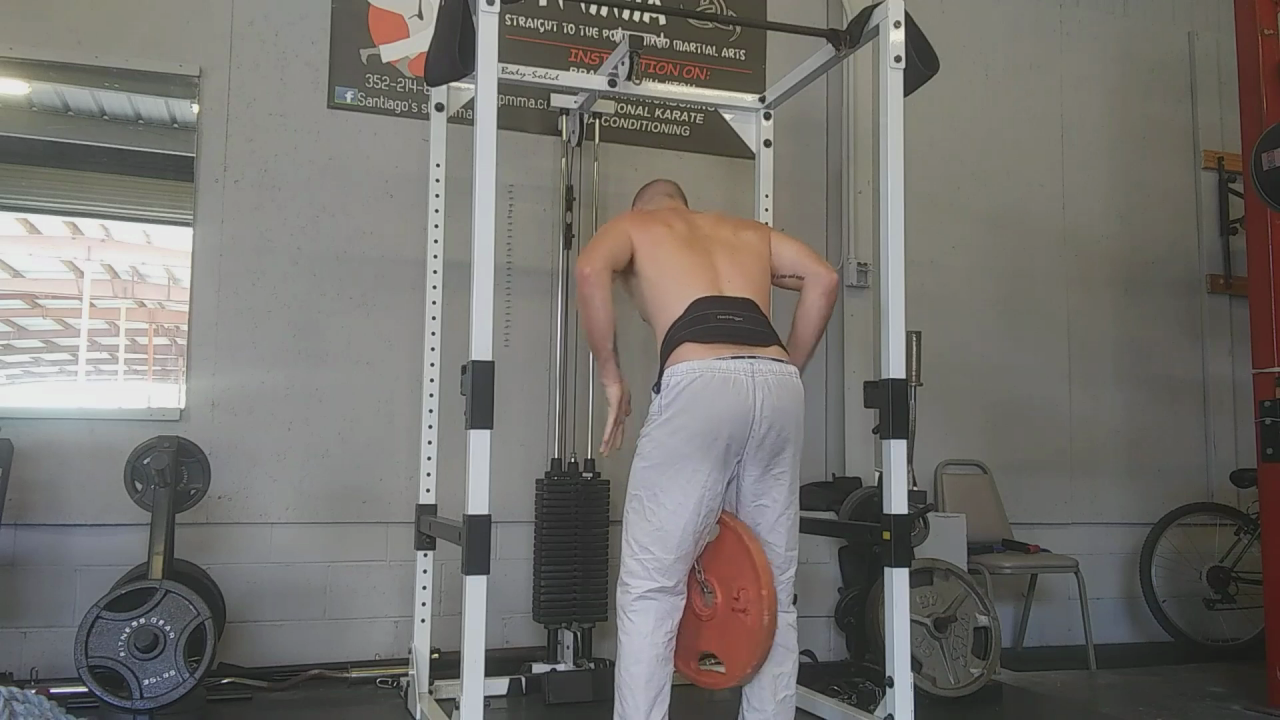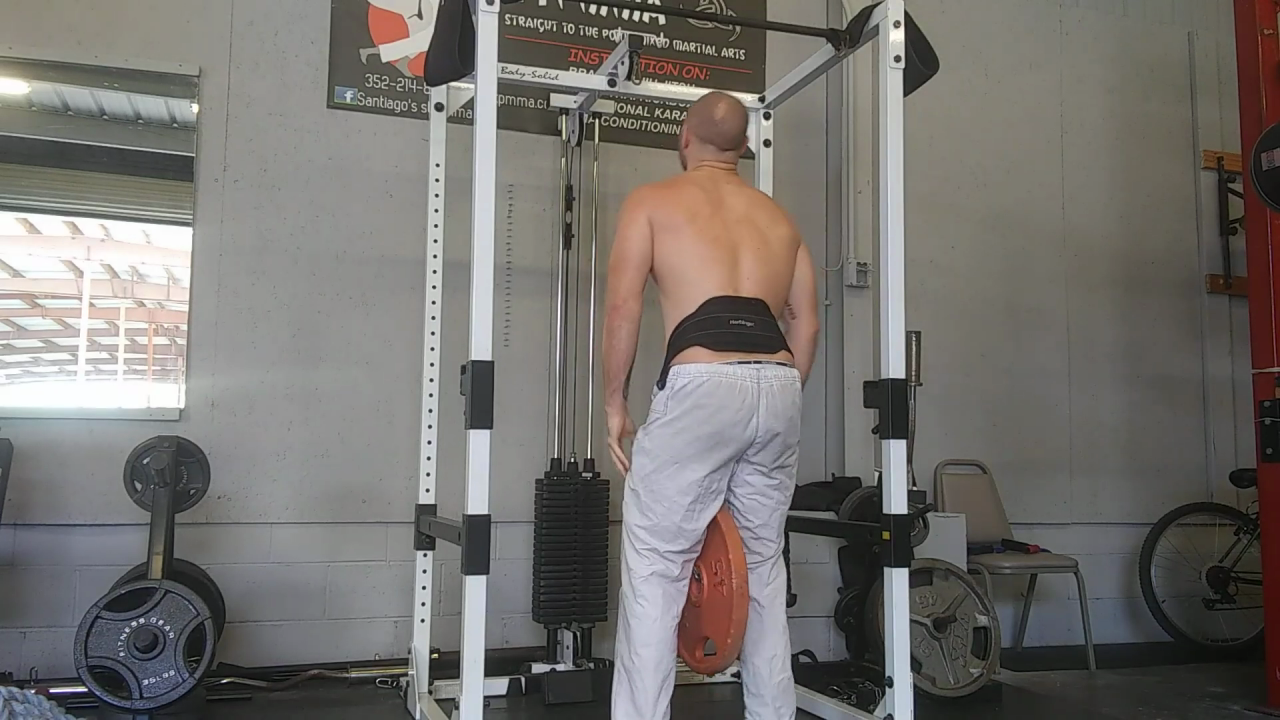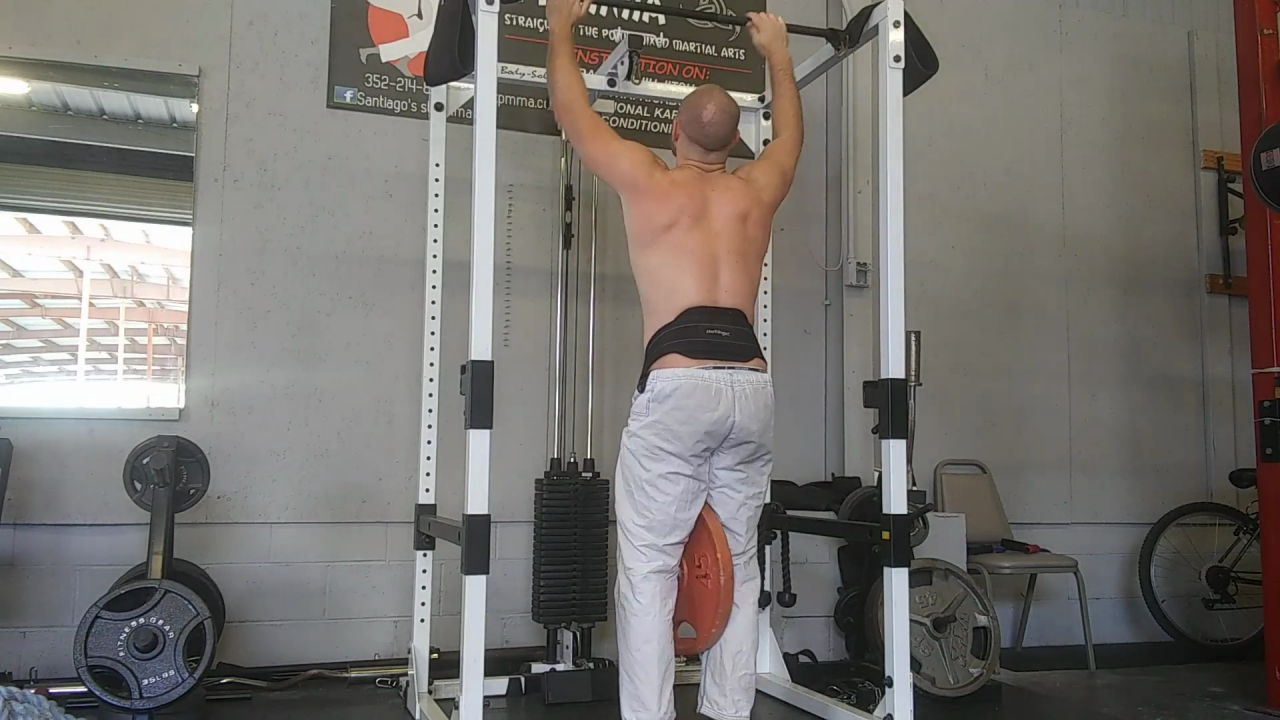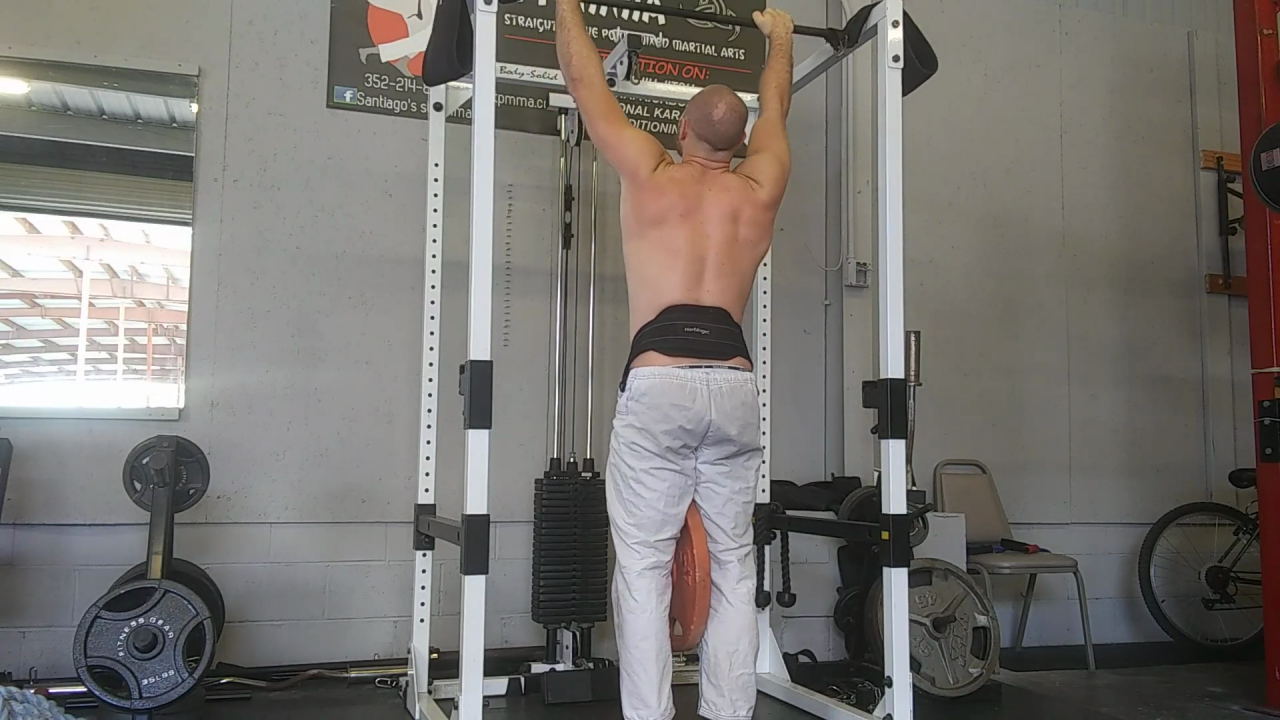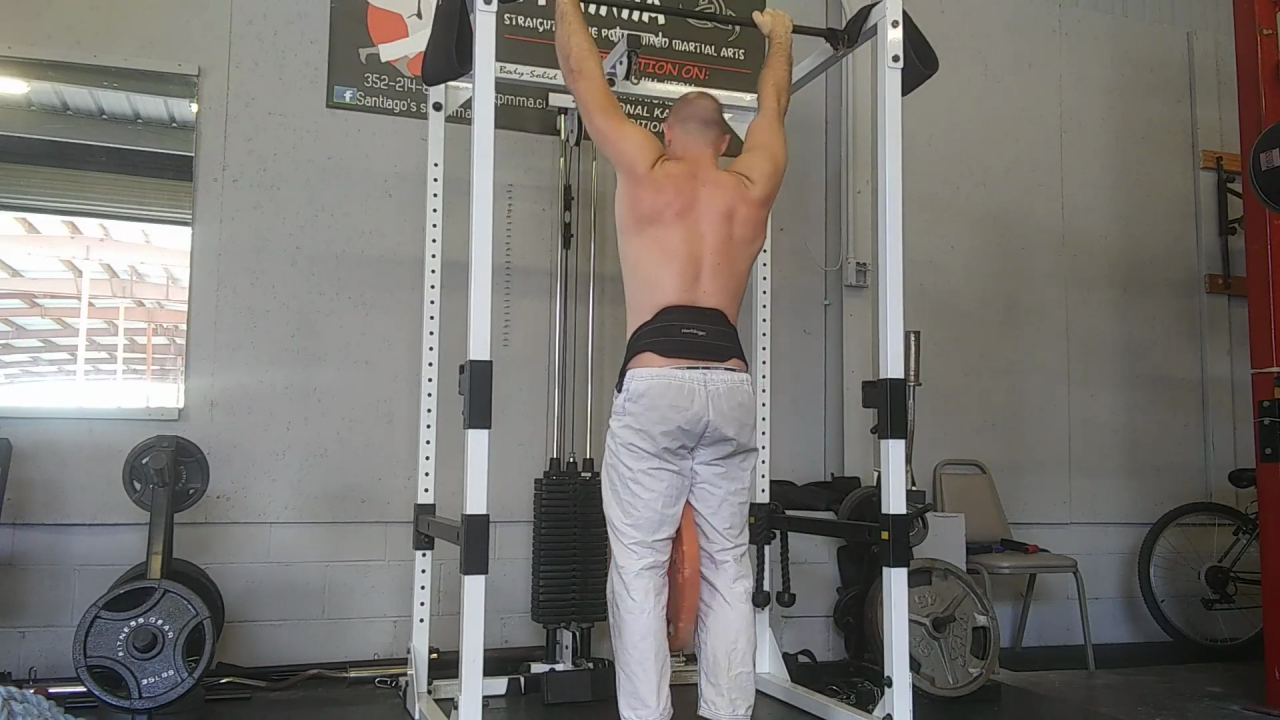
dt=1s
person 1, frame 1
left shoulder: (631, 226)
right shoulder: (749, 231)
left elbow: (590, 271)
right elbow: (822, 277)
left wrist: (611, 378)
left hip: (701, 382)
right hip: (777, 385)
left knee: (650, 582)
right knee: (771, 585)
person 1, frame 2
left shoulder: (652, 201)
right shoulder: (776, 215)
left elbow: (621, 305)
right elbow: (806, 324)
left wrist: (615, 405)
left hip: (702, 384)
right hip: (776, 388)
left knee: (654, 571)
right knee: (762, 573)
person 1, frame 3
left shoulder: (645, 181)
right shoulder: (758, 191)
left elbow: (571, 112)
right elbow: (790, 128)
left hip: (678, 385)
right hip: (751, 387)
left knee: (648, 568)
right knee: (736, 570)
person 1, frame 4
left shoulder: (647, 173)
right shoulder: (760, 189)
left elbow: (586, 86)
right elbow: (774, 110)
left hip: (659, 384)
right hip: (734, 387)
left knee: (643, 567)
right knee: (732, 567)
person 1, frame 5
left shoulder: (645, 168)
right shoulder: (753, 184)
left elbow: (585, 80)
right elbow: (772, 108)
left hip: (656, 384)
right hip: (730, 387)
left knee: (639, 567)
right knee: (727, 568)
